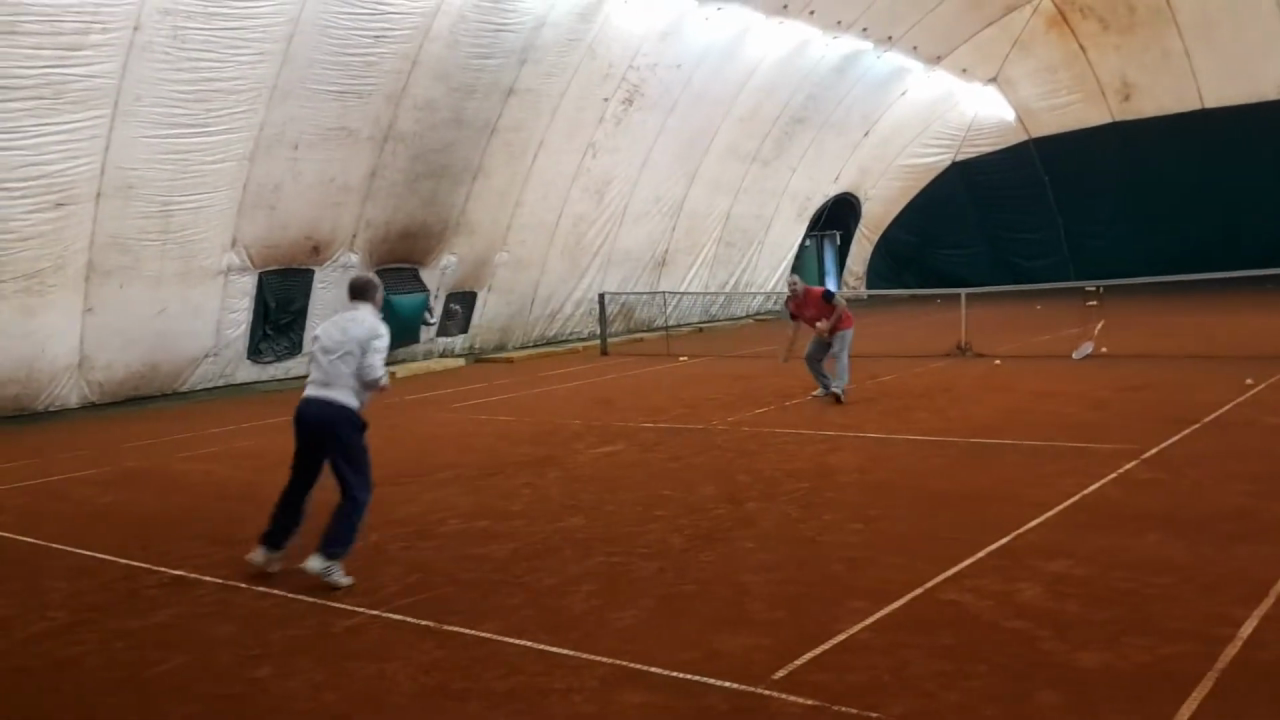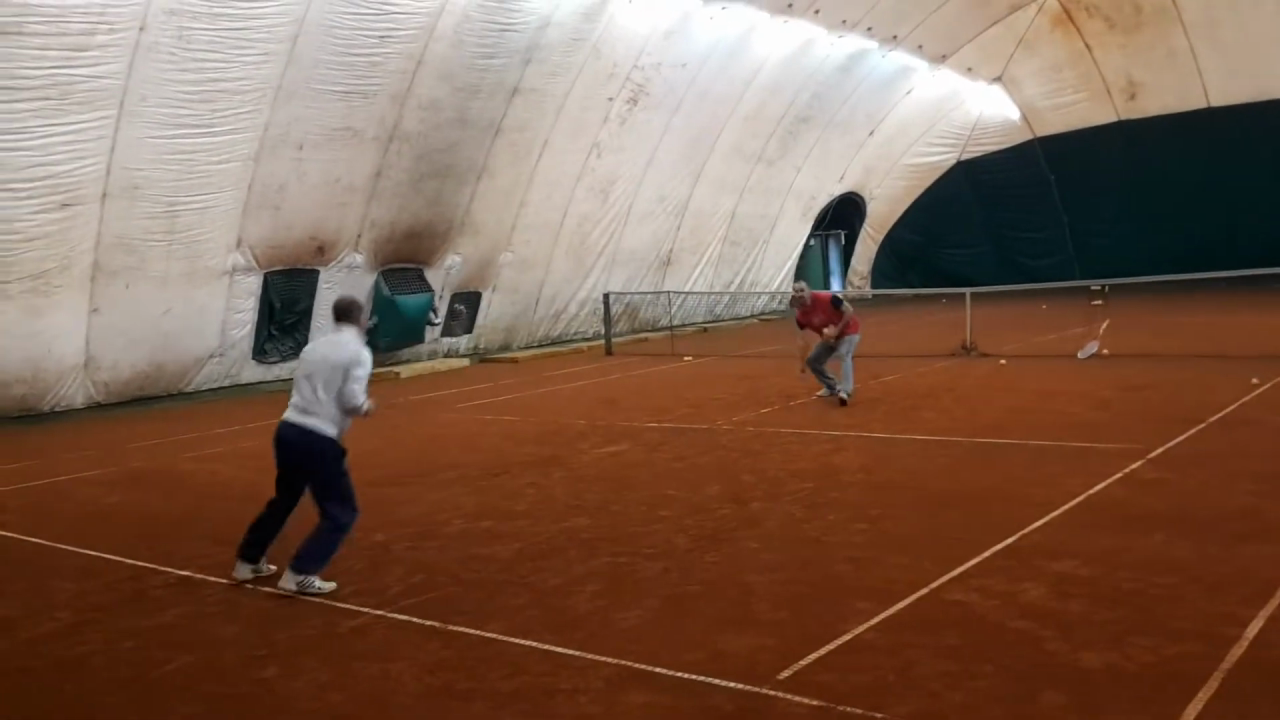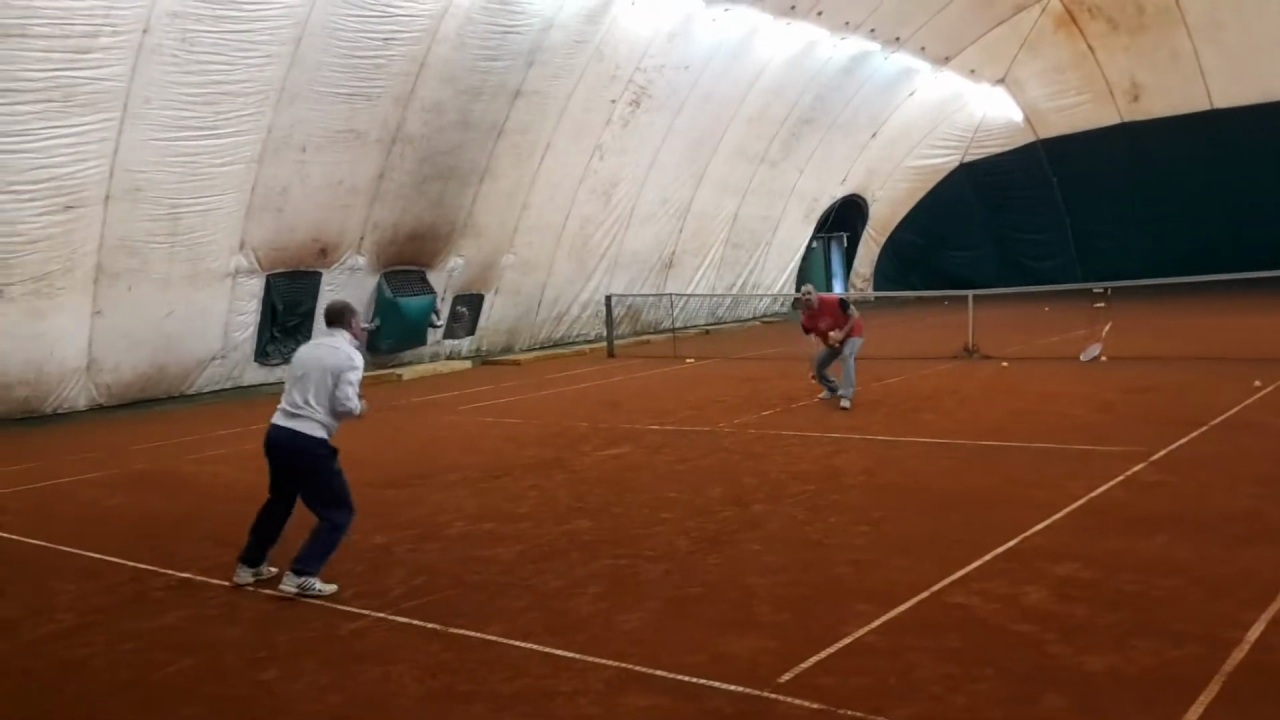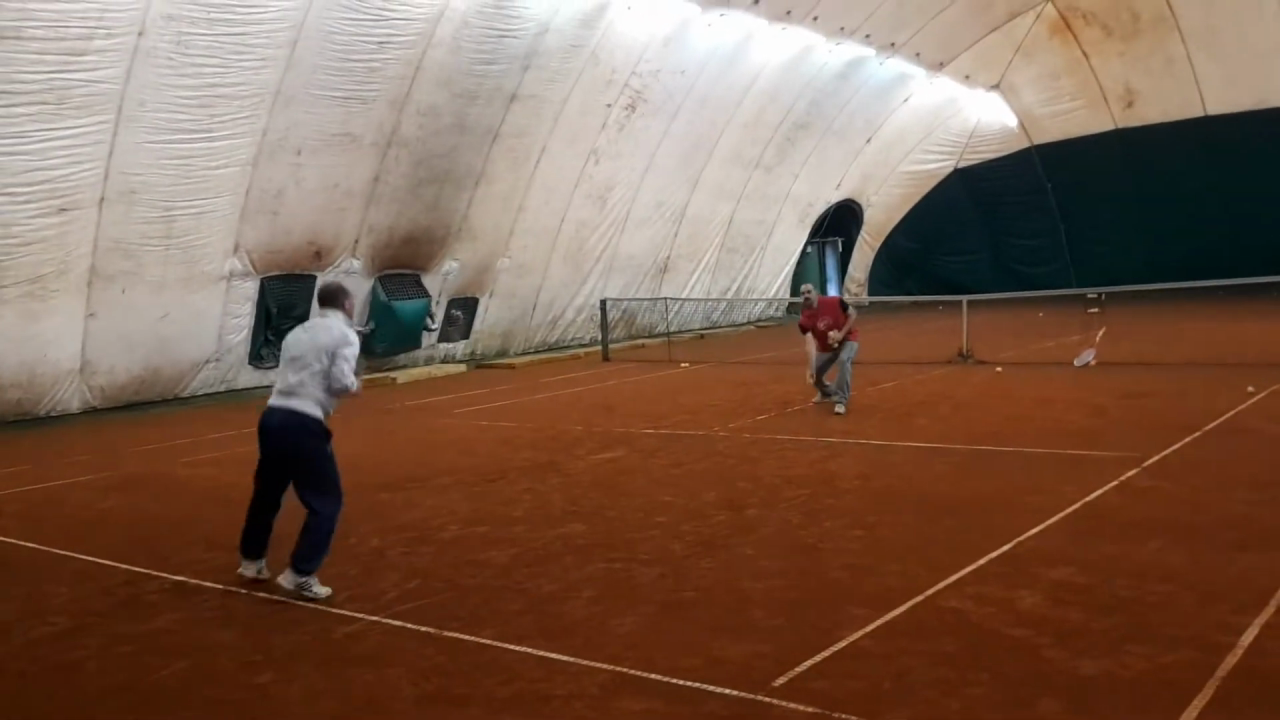
dt=0.1s
person 1, frame 1
left shoulder: (328, 325)
right shoulder: (377, 328)
right elbow: (372, 375)
right wrist: (385, 382)
left hip: (308, 407)
right hip: (340, 415)
left knee: (300, 482)
right knee: (356, 490)
left ankle: (267, 549)
right ankle: (326, 559)
person 1, frame 2
left shoulder: (312, 347)
right shoulder: (359, 353)
right elbow: (352, 401)
right wrist: (365, 406)
left hip: (287, 431)
right hip: (318, 439)
left knee: (284, 500)
right knee: (341, 512)
left ankle: (247, 562)
right ankle: (300, 574)
person 1, frame 3
left shoulder: (304, 351)
right shoulder: (350, 356)
right elbow: (344, 405)
right wrist: (359, 407)
left hip: (278, 434)
right hip: (308, 443)
left knee: (279, 502)
right knee: (338, 513)
left ankle: (249, 566)
right ankle: (300, 576)
person 1, frame 4
left shoulder: (297, 333)
right shoulder: (345, 335)
right elbow: (341, 382)
right wrist: (356, 384)
left hip: (272, 418)
right hip: (305, 425)
left knee: (267, 492)
right knee: (325, 503)
left ankle: (251, 560)
right ankle: (300, 575)
